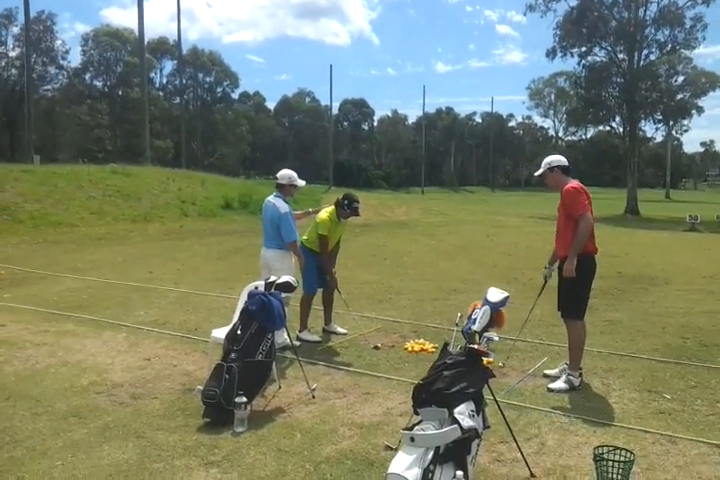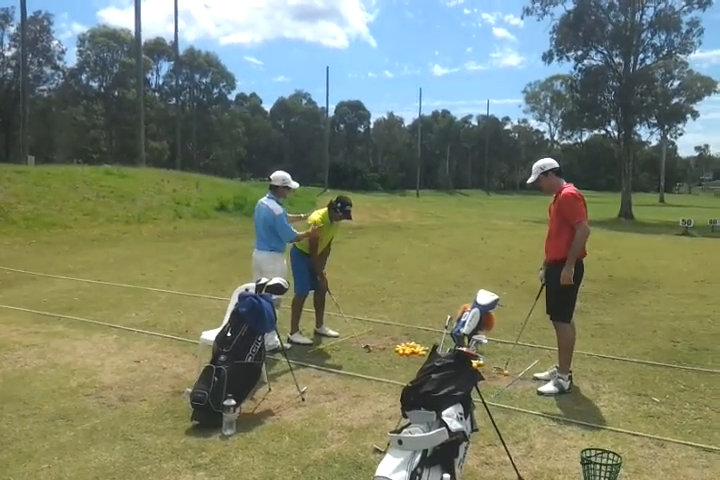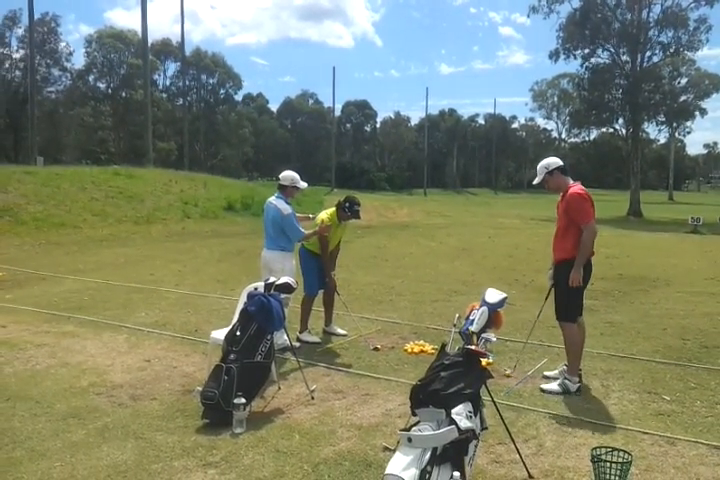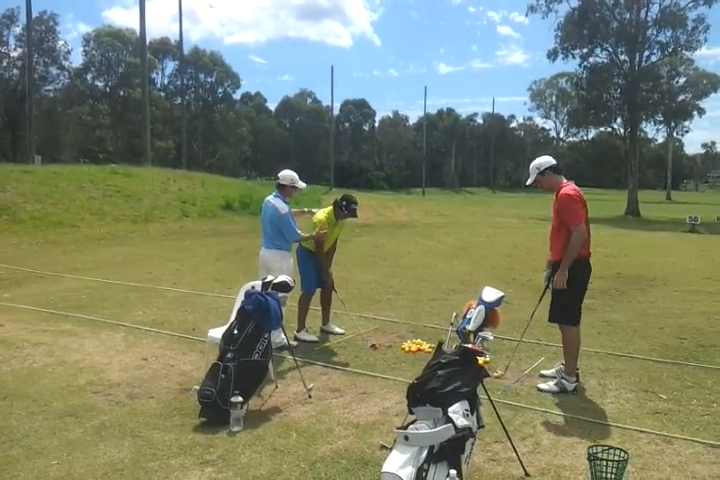
dt=0.5s
person 1, frame 1
left shoulder: (572, 190)
right shoulder: (568, 193)
left elbow: (587, 223)
left wrist: (571, 259)
right wrist: (550, 264)
left hip: (578, 264)
right hip: (571, 263)
left knee: (573, 318)
right knee: (571, 317)
left ankle: (574, 375)
right ankle: (572, 366)
person 1, frame 2
left shoulder: (569, 195)
right shoulder: (557, 198)
left elbow: (583, 230)
left wrist: (569, 266)
right wrist: (546, 266)
left hip: (566, 268)
right hip: (556, 266)
left knee: (562, 320)
right knee: (562, 320)
left ankle: (563, 378)
right ankle: (561, 369)
person 1, frame 3
left shoulder: (576, 195)
right shoulder: (565, 197)
left elbow: (590, 231)
left wrist: (578, 268)
right wrist: (555, 266)
left hip: (574, 267)
right hip: (566, 265)
left knee: (567, 320)
right knee: (574, 318)
left ankle: (571, 380)
right ankle: (572, 368)
person 1, frame 4
left shoulder: (567, 195)
right shoulder: (563, 194)
left elbow: (580, 234)
left wrist: (563, 270)
right wrist: (551, 266)
left hip: (573, 268)
right hip: (567, 266)
left knee: (567, 322)
right knee: (568, 321)
left ankle: (569, 379)
right ankle: (569, 367)
person 2, frame 1
left shoulder: (269, 201)
right shoulder: (282, 208)
right elbow: (290, 240)
left wrist: (310, 212)
right wrist: (300, 258)
left hip: (266, 252)
right hip: (280, 256)
right knee: (281, 298)
right ankle: (279, 339)
person 2, frame 2
left shoulder: (261, 203)
right shoulder: (276, 209)
right elbow: (291, 237)
left wrist: (303, 217)
right wrist: (310, 234)
left hip: (259, 254)
right hip: (273, 258)
right ankle: (270, 342)
person 2, frame 3
left shoulder: (270, 202)
right shoulder: (285, 209)
right elbow: (299, 237)
left wrist: (311, 217)
right wrist: (318, 231)
left hip: (267, 254)
right hip: (281, 258)
right ankle: (279, 340)
person 2, frame 4
left shoulder: (268, 201)
right shoulder: (282, 208)
right elbow: (294, 237)
left wrist: (306, 211)
right wrist: (314, 235)
left hip: (266, 253)
right hip: (279, 256)
right knee: (279, 298)
right ankle: (276, 339)
person 3, frame 1
left shoulder: (342, 218)
right shoulder: (324, 218)
left elbow: (336, 243)
right elbow: (323, 249)
left wrist: (332, 267)
right wrist: (330, 274)
left hip: (322, 253)
right hip: (309, 252)
left knee: (329, 287)
right knee: (310, 290)
left ankle: (328, 324)
right ankle: (302, 330)
person 3, frame 2
left shoulder: (335, 220)
right shoulder: (317, 220)
left elbow: (327, 245)
right elbow: (313, 250)
left wrist: (322, 269)
right wrist: (320, 274)
left hip: (314, 255)
right hip: (301, 254)
left knee: (321, 289)
right knee: (302, 292)
left ankle: (319, 326)
right ankle: (294, 333)
person 3, frame 3
left shoulder: (343, 220)
right shoulder: (325, 219)
left elbow: (336, 245)
right elbow: (324, 249)
left wrist: (332, 270)
right wrist: (329, 275)
left hip: (322, 254)
right hip: (309, 253)
left knee: (330, 288)
right knee: (311, 292)
left ankle: (328, 325)
right ankle: (303, 331)
person 3, frame 4
left shoulder: (340, 219)
right shoulder: (322, 218)
left elbow: (333, 244)
right elbow: (319, 248)
left wrist: (328, 268)
right wrist: (326, 272)
left hip: (320, 253)
right hip: (307, 253)
left knee: (327, 287)
right knee: (309, 290)
left ankle: (326, 324)
right ankle: (300, 330)
